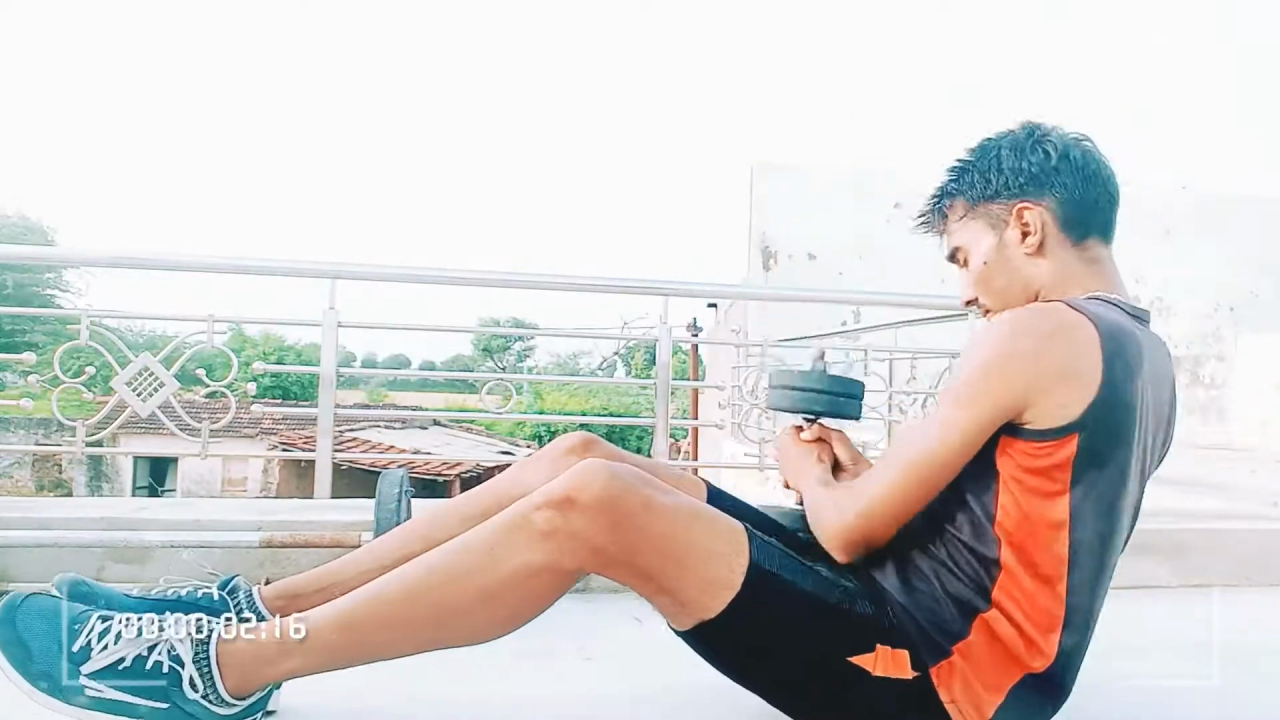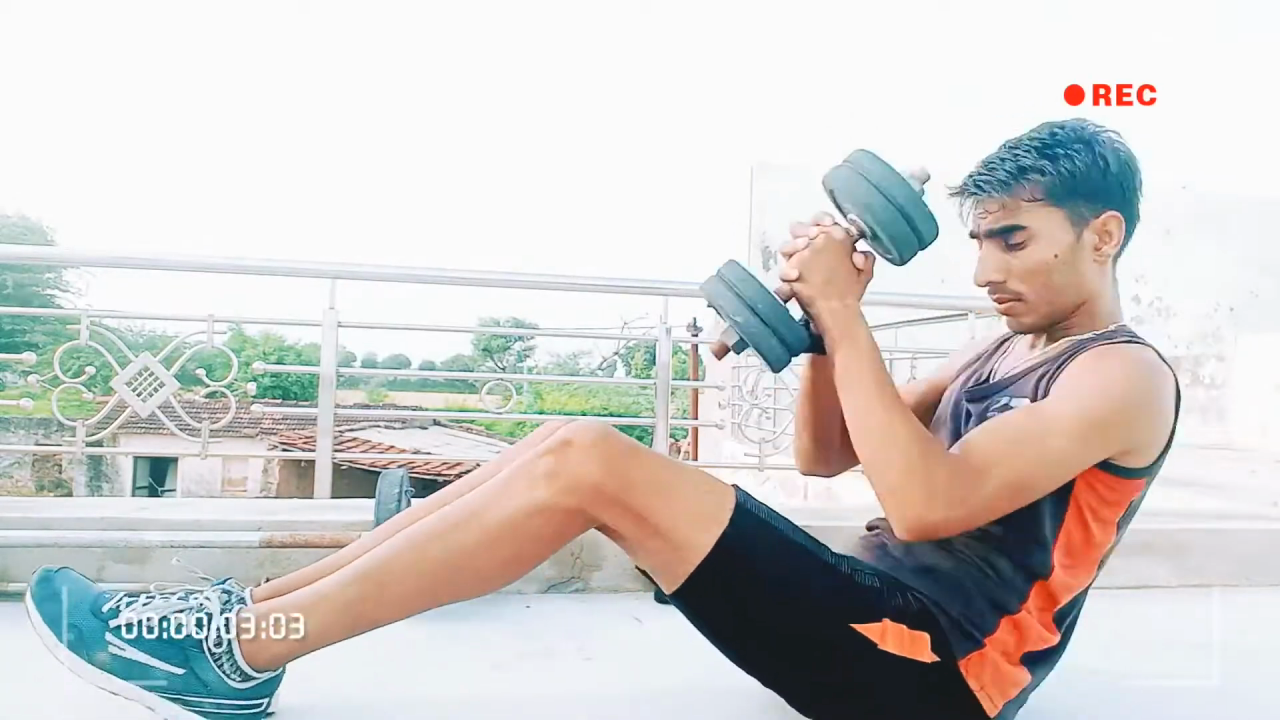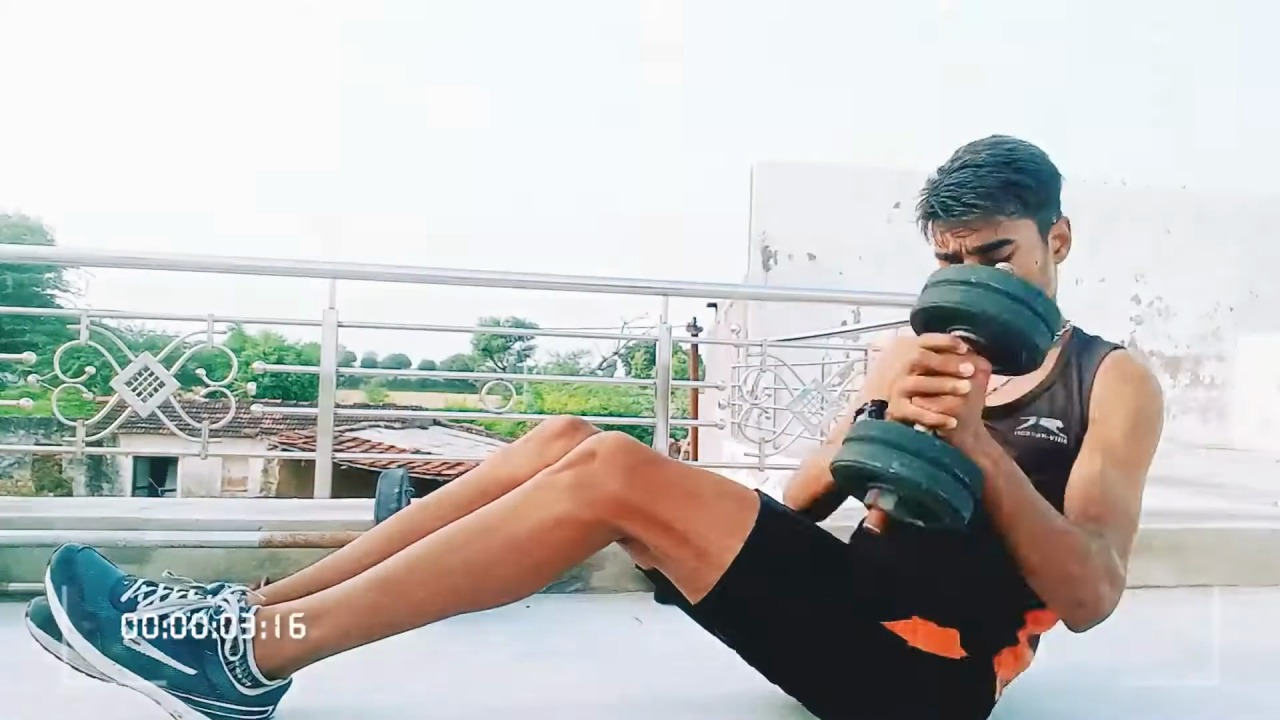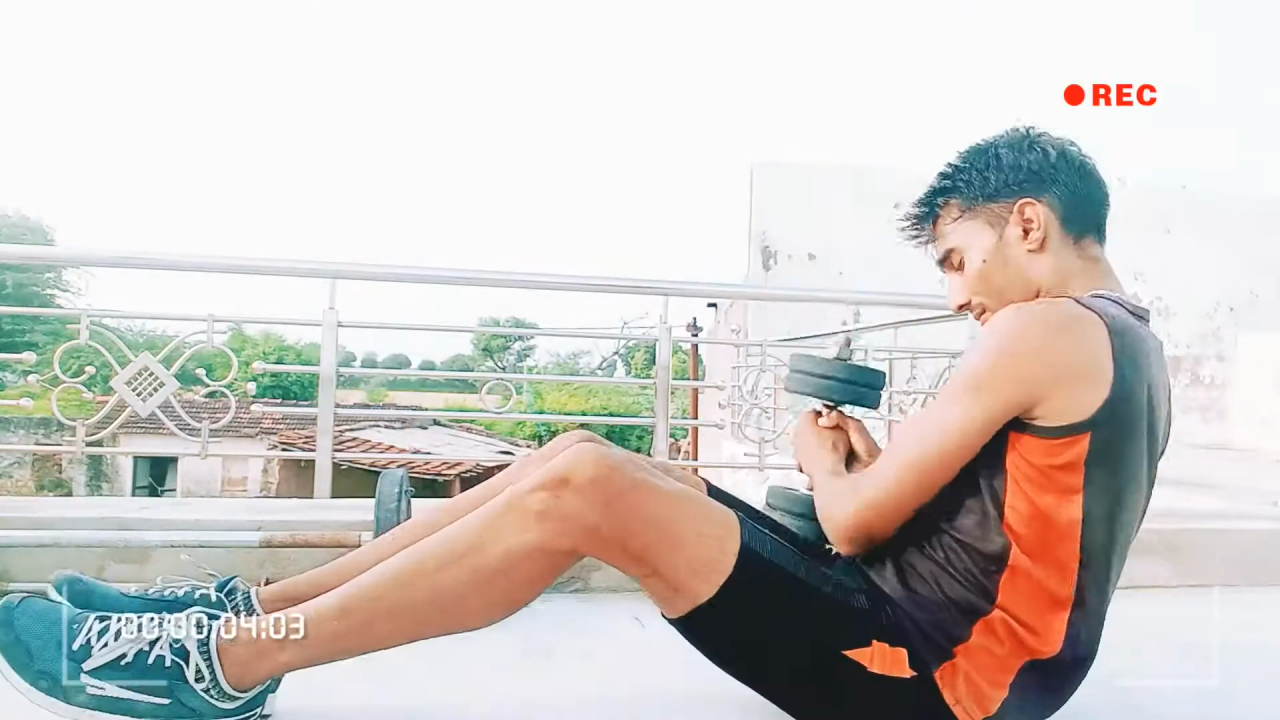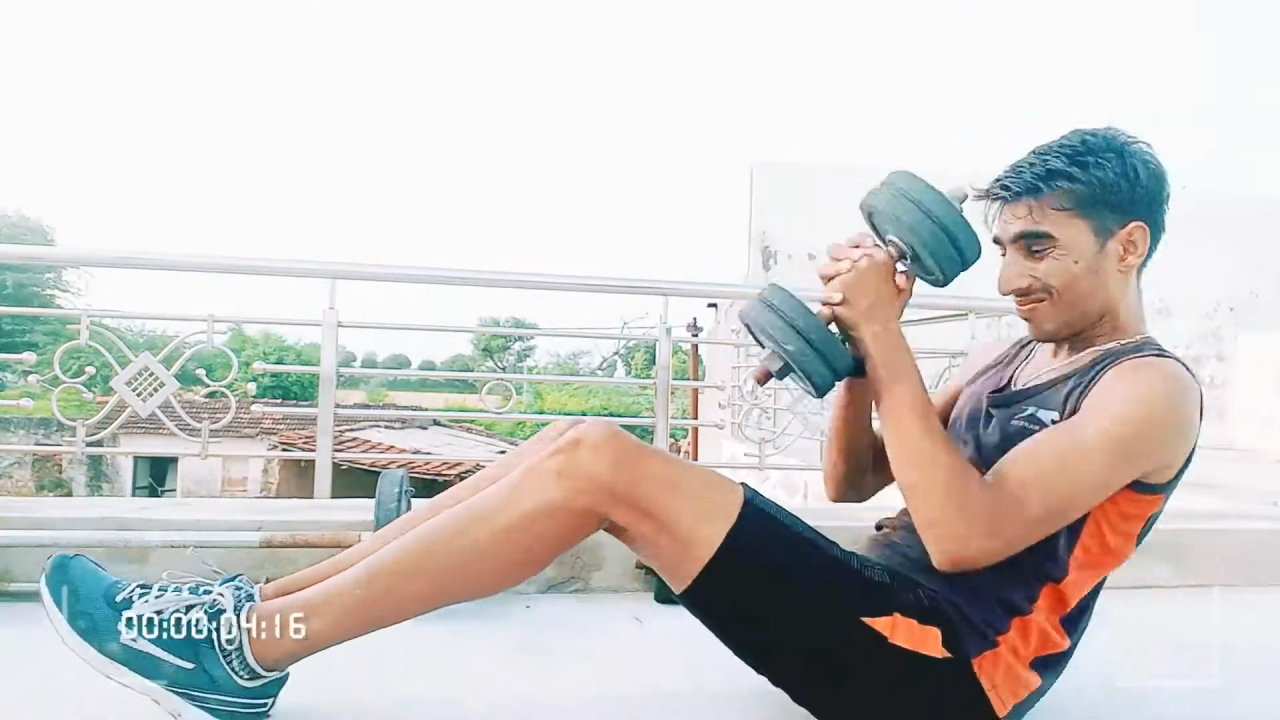
dt=0.5s
person 1, frame 1
left shoulder: (1036, 337)
right shoulder: (1135, 352)
left elbow: (849, 527)
left wrist: (809, 466)
right wrist: (857, 467)
left knee: (589, 509)
right knee: (581, 460)
right ankle: (256, 610)
person 1, frame 2
left shoulder: (1127, 380)
right shoulder: (995, 343)
left elbow: (924, 505)
right elbow: (822, 453)
left wrist: (849, 320)
right wrist: (825, 326)
right hip: (865, 616)
left knee: (589, 463)
right knee: (565, 446)
right ankle: (252, 609)
person 1, frame 3
left shoulder: (1117, 383)
right shoulder: (915, 350)
left elbow: (1089, 597)
right elbow: (805, 494)
left wrist: (974, 446)
right wrist: (883, 435)
right hip: (855, 606)
left knee: (612, 473)
right knee: (563, 442)
right ankle: (252, 609)
person 1, frame 4
left shoulder: (1040, 334)
right shoulder: (1130, 357)
left elbow: (859, 519)
left wrist: (831, 465)
right wrist: (876, 465)
left knee: (580, 495)
right knee: (586, 459)
right ankle: (250, 610)
person 1, frame 5
left shoulder: (1150, 392)
right shoulder: (1015, 357)
left elbow: (961, 536)
right elbow: (849, 482)
left wrist: (884, 340)
right wrist: (866, 369)
right hip: (887, 623)
left knee: (598, 462)
right knee: (582, 451)
right ankle: (258, 605)
